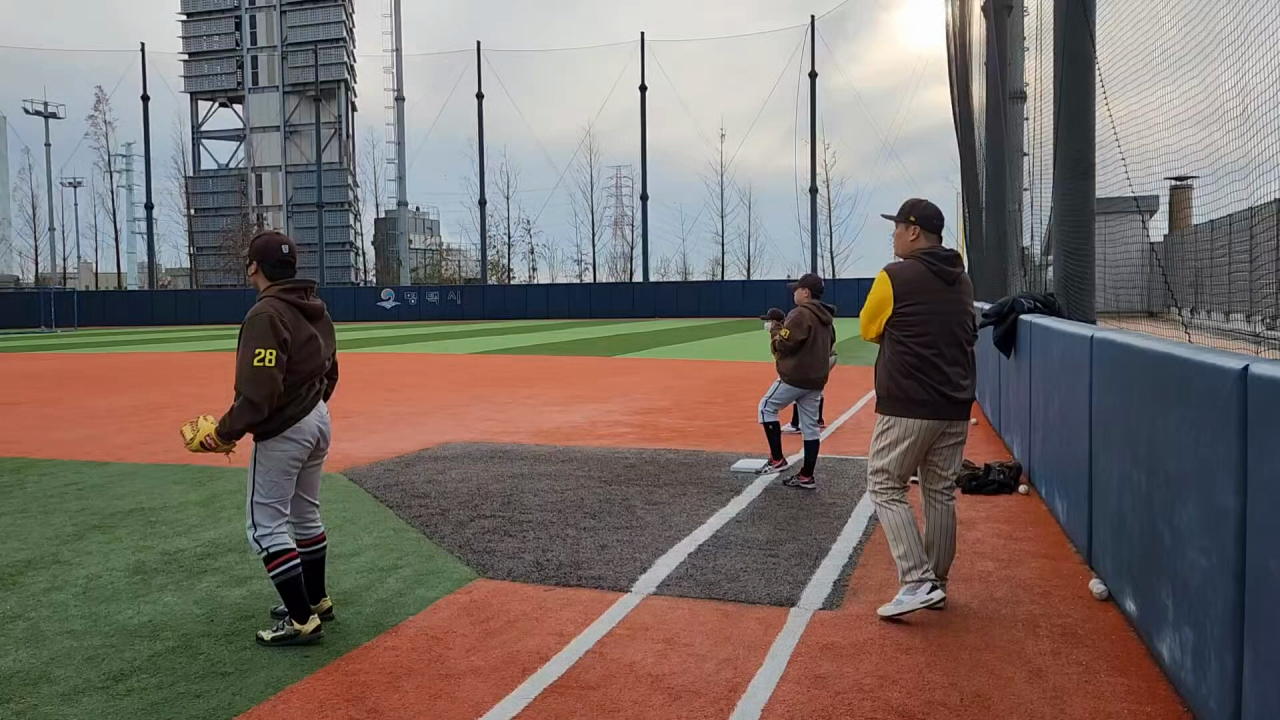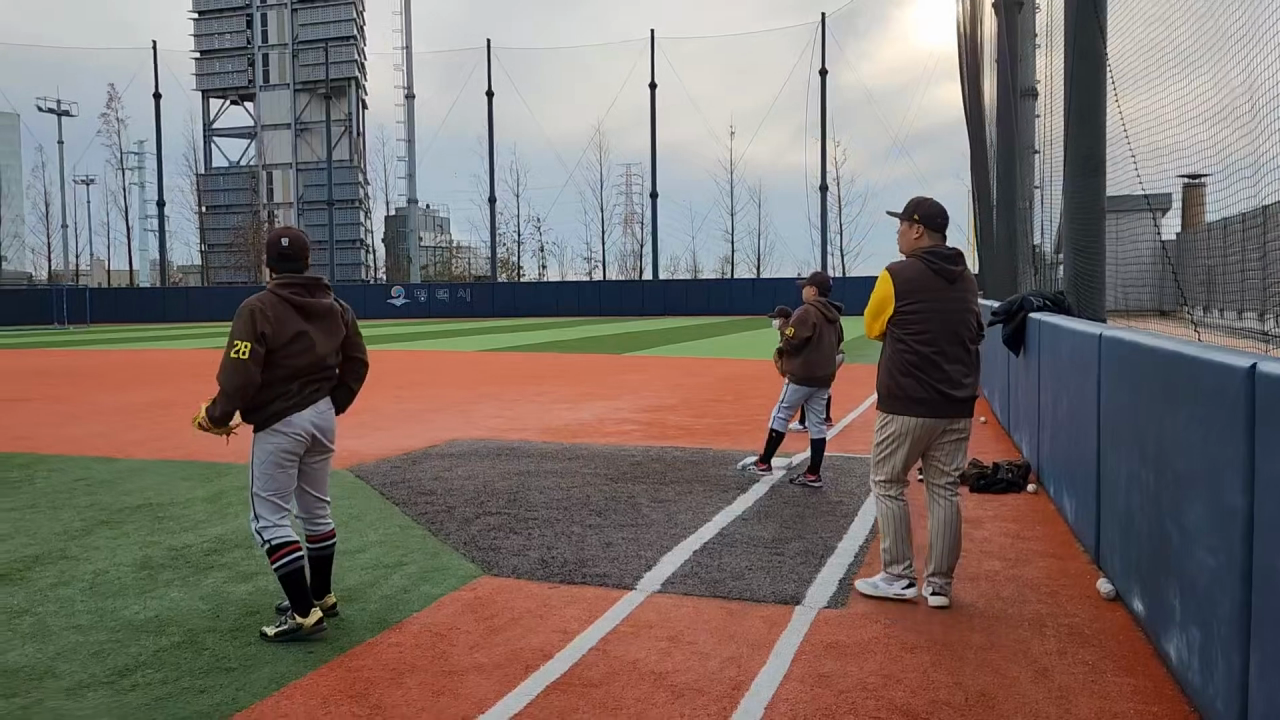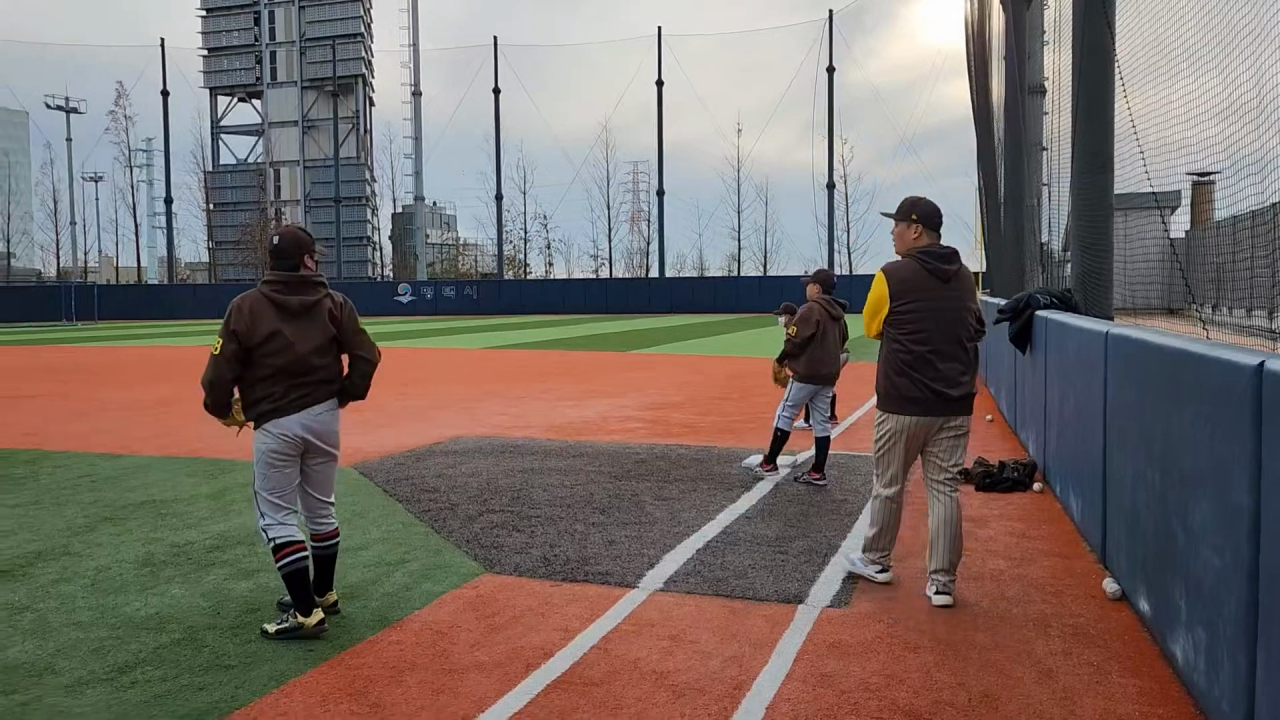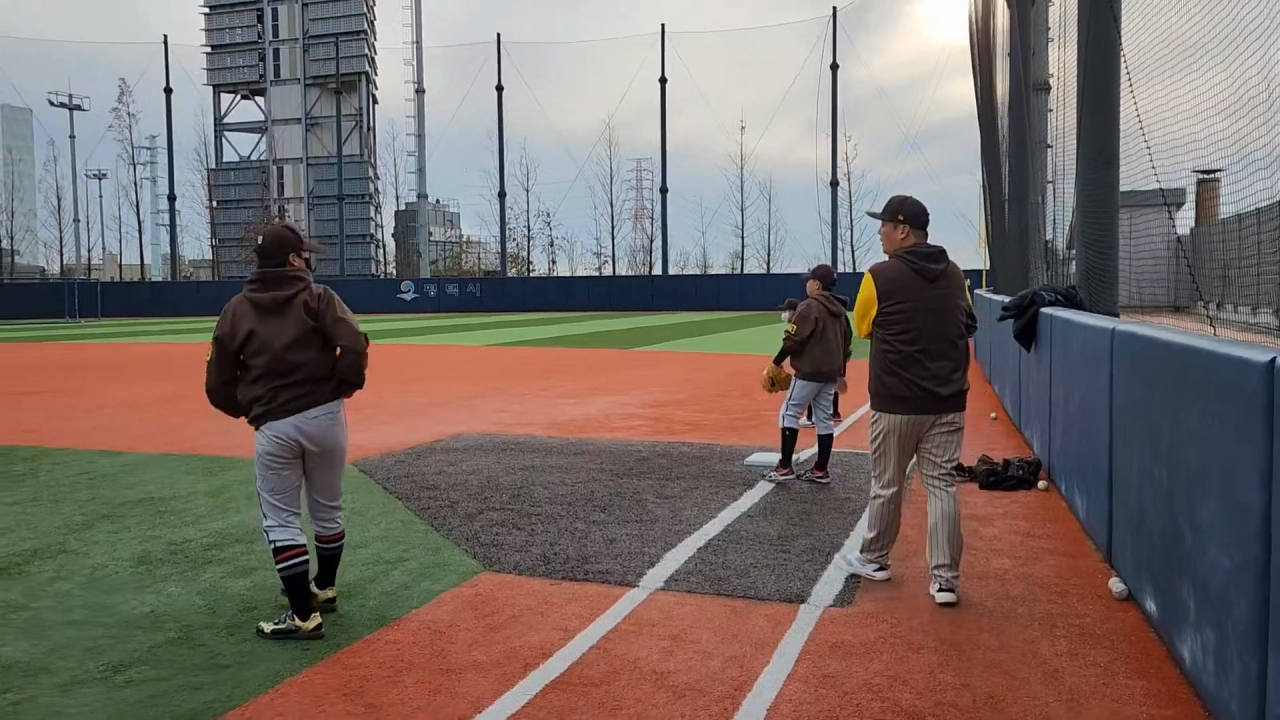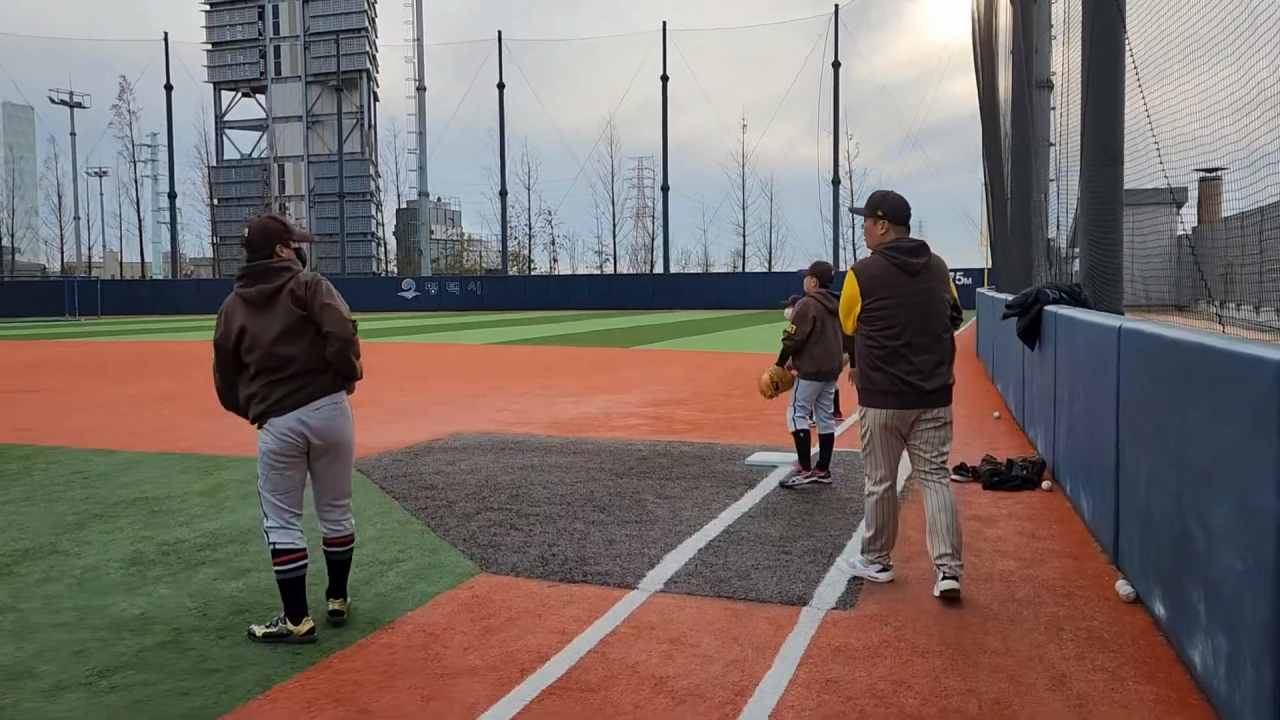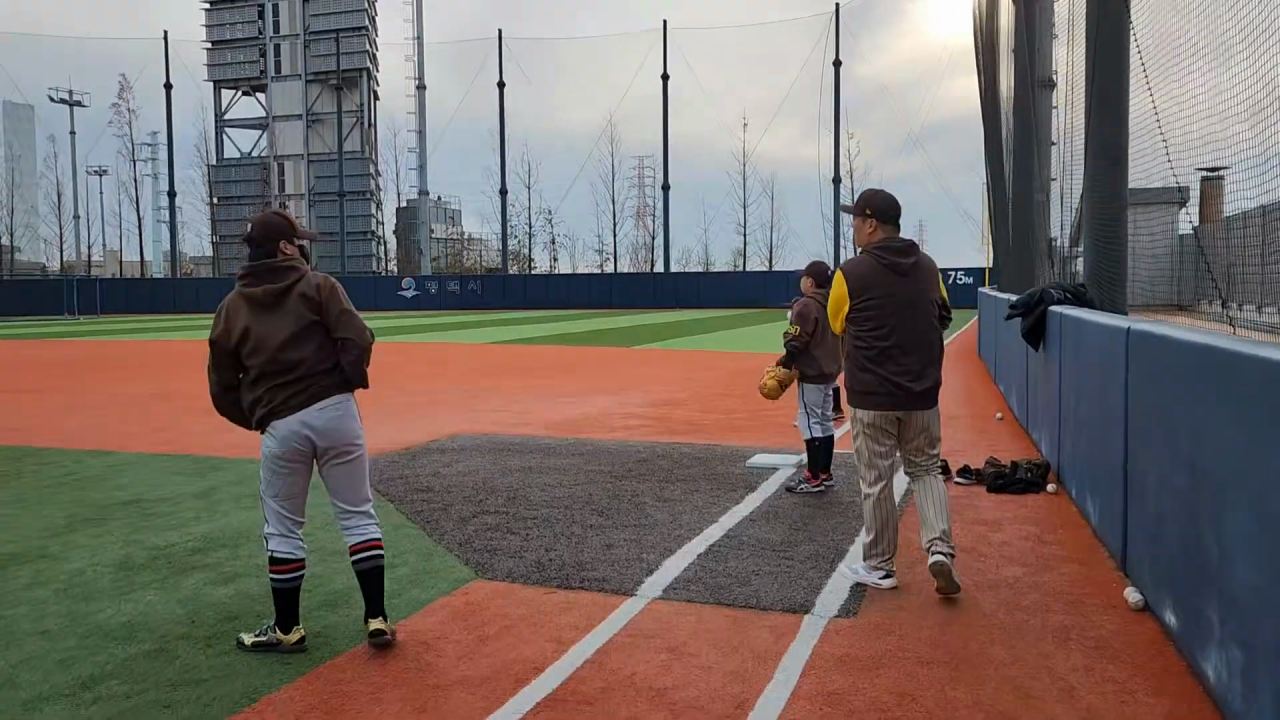
dt=0.2s
person 1, frame 1
left shoulder: (264, 315)
right shoulder: (316, 308)
left elbow: (261, 390)
right elbow: (330, 370)
left wrist: (226, 431)
left hip: (282, 432)
right hip: (318, 420)
left knee: (267, 526)
right knee: (305, 514)
left ankle: (303, 620)
right ankle: (316, 600)
person 1, frame 2
left shoulder: (256, 308)
right shoulder: (334, 306)
left elbow: (240, 378)
right elbow: (357, 362)
left wrist: (215, 416)
left hip: (279, 425)
right hip: (322, 417)
left knee: (271, 519)
right knee: (316, 510)
left ankle: (304, 611)
right ankle: (321, 596)
person 1, frame 3
left shoulder: (245, 306)
right shoulder: (333, 303)
left elbow: (219, 374)
right elbow: (366, 356)
left wrist: (223, 410)
right wrist: (345, 394)
left hip: (275, 425)
right hip: (324, 417)
left knee: (278, 518)
right knee: (321, 509)
left ankle: (307, 612)
right ankle: (323, 594)
person 1, frame 4
left shoulder: (235, 310)
right shoulder: (318, 296)
left elbow: (218, 385)
right elbow: (353, 346)
left wrist: (251, 410)
right wrist: (349, 384)
left hip: (274, 428)
right hip: (326, 417)
left knee: (280, 521)
right knee: (327, 510)
left ankle: (304, 615)
right ankle: (324, 590)
person 1, frame 5
left shoulder: (231, 308)
right shoulder: (309, 285)
left elbow: (226, 386)
right elbow: (342, 332)
right wrist: (346, 375)
left hip: (277, 424)
right hip: (329, 411)
left knee: (282, 523)
right knee: (336, 511)
left ankle: (297, 620)
right ankle: (337, 599)
person 1, frame 6
left shoulder: (230, 308)
right shoulder: (318, 286)
left elbow: (222, 387)
right elbow: (356, 340)
left wrist: (253, 417)
right wrist: (349, 384)
left hip: (281, 427)
right hip: (335, 413)
left knee: (283, 529)
right knee: (359, 515)
left ankle: (286, 629)
right ankle: (376, 618)
person 2, frame 1
left shoulder: (894, 277)
right shoulder: (962, 281)
left elbow: (869, 330)
left hip: (906, 408)
right hip: (954, 407)
left knee: (886, 489)
right knee: (941, 495)
left ankle: (919, 581)
right ankle: (936, 583)
person 2, frame 2
left shoulder: (896, 275)
right shoulder: (967, 280)
left elbow: (874, 328)
right elbow: (976, 333)
left hip: (907, 405)
right hip: (957, 406)
left knee: (887, 486)
right knee: (945, 492)
left ankle: (899, 576)
right ankle: (939, 584)
person 2, frame 3
left shoulder: (892, 276)
right shoulder: (965, 278)
left elbow: (873, 327)
right elbow: (977, 329)
left hip: (904, 403)
right hip: (955, 403)
left knee: (888, 486)
right knee: (946, 489)
left ankle: (876, 561)
right ankle: (942, 582)
person 2, frame 4
left shoulder: (879, 277)
right shoulder: (954, 275)
left elbow: (863, 328)
right elbow: (969, 326)
left hip: (895, 402)
right hip: (947, 402)
left knee: (887, 486)
right knee: (942, 485)
left ankle: (874, 560)
right ankle: (944, 579)
person 2, frame 5
left shoulder: (863, 272)
right shoulder: (938, 268)
left elbow: (850, 324)
right elbow: (954, 318)
left hip: (883, 397)
right hip: (934, 396)
left knee: (881, 482)
right knee: (936, 478)
left ankle: (877, 562)
right ankle: (948, 568)
person 2, frame 6
left shoulder: (851, 273)
right shoulder: (927, 267)
left elbow: (838, 324)
right elbow: (944, 318)
left hip: (872, 397)
right hip: (922, 394)
left knee: (876, 483)
right knee: (926, 473)
left ankle: (880, 568)
right ankle: (940, 550)
person 3, frame 1
left shoulder: (800, 314)
right shoulder: (826, 318)
left elbow: (785, 344)
left wrist: (775, 331)
left hip: (794, 377)
right hip: (817, 379)
left knee: (767, 406)
right knee: (810, 425)
left ankle: (777, 458)
right ankle: (806, 476)
person 3, frame 2
left shoulder: (805, 312)
right shoulder: (834, 316)
left elbow: (790, 343)
left wrist: (783, 328)
left hip: (802, 376)
right hip: (824, 378)
left knee: (781, 415)
right knee: (817, 424)
left ankle: (764, 462)
right ankle: (813, 474)
person 3, frame 3
left shoulder: (809, 310)
right shoulder: (839, 314)
left elbow: (793, 343)
left wrist: (780, 361)
left hip: (806, 375)
right hip: (829, 376)
left knee: (785, 414)
right knee: (822, 422)
left ankle: (769, 463)
right ankle: (817, 472)
person 3, frame 4
left shoulder: (809, 307)
right shoulder: (841, 310)
left elbow: (793, 341)
right elbow: (845, 344)
left wrist: (776, 362)
right wrist: (841, 374)
left hip: (809, 372)
right hip: (832, 373)
left knee: (789, 413)
right knee: (824, 419)
left ankle: (785, 466)
right ankle: (820, 470)
person 3, frame 5
left shoulder: (806, 305)
right shoulder: (837, 306)
left elbow: (792, 340)
left wrist: (779, 365)
left hip: (810, 371)
right hip: (831, 371)
left knee: (798, 415)
right knee: (825, 418)
left ankle: (805, 469)
right ankle: (822, 470)
person 3, frame 6
left shoulder: (805, 305)
left elbow: (795, 343)
left wrist: (785, 367)
left hip: (811, 372)
right hip: (829, 371)
left knee: (809, 421)
right knee: (824, 421)
left ankle: (813, 478)
right ankle: (824, 472)
